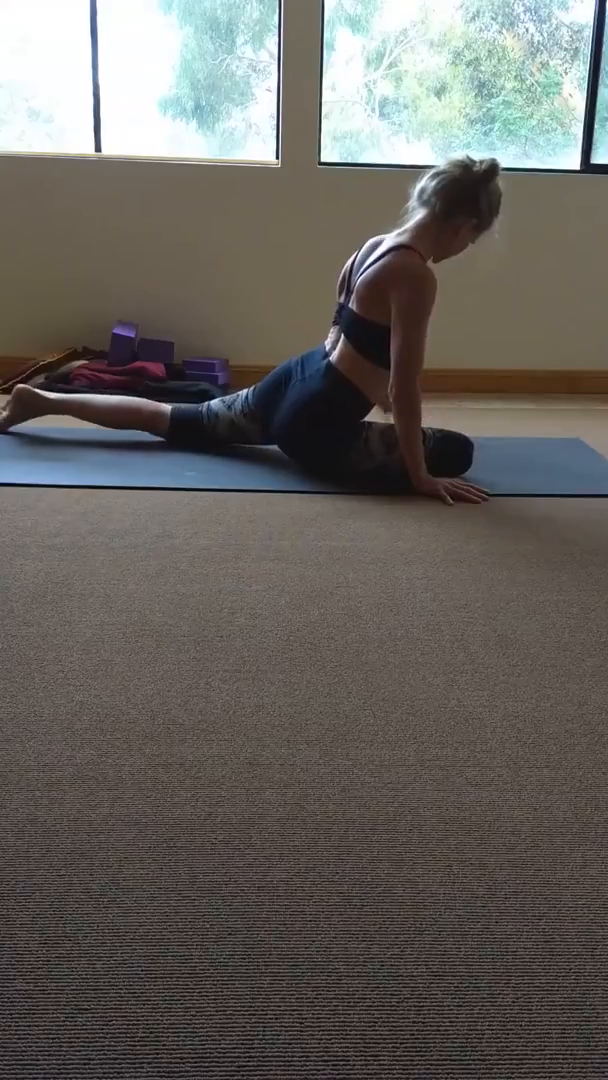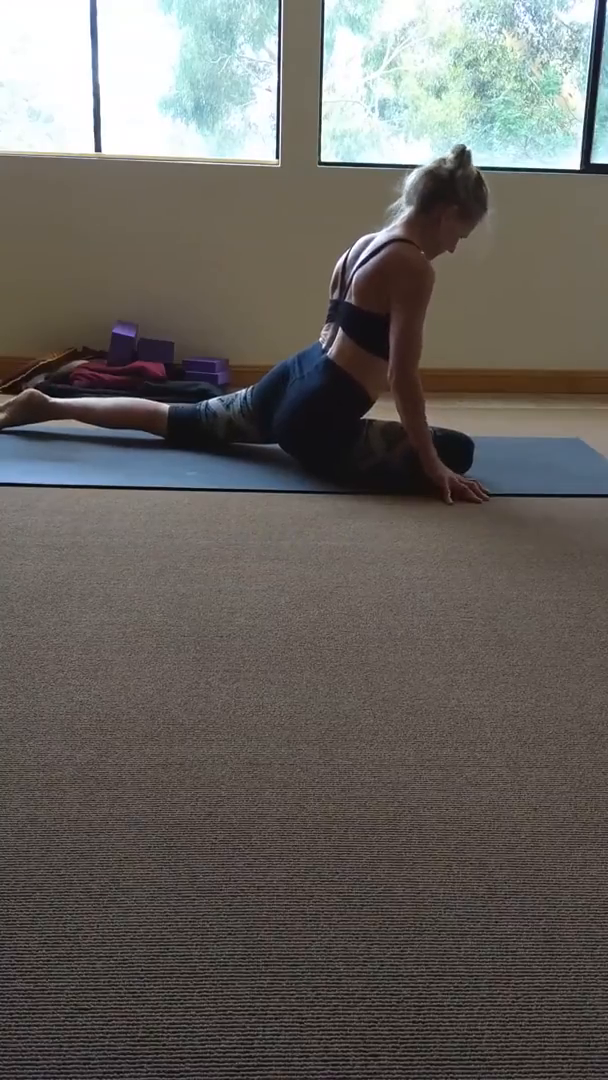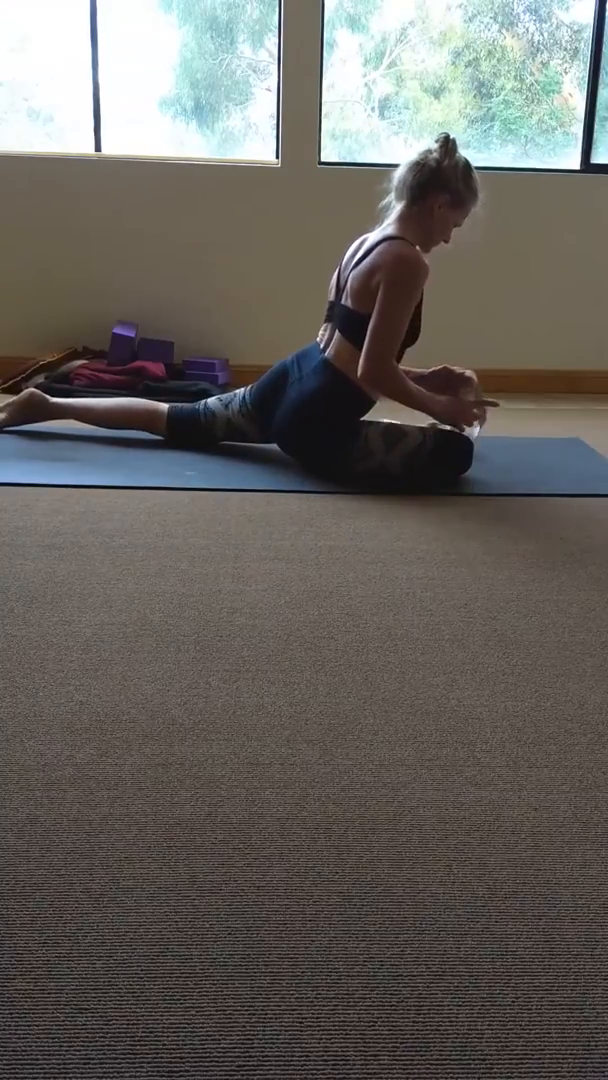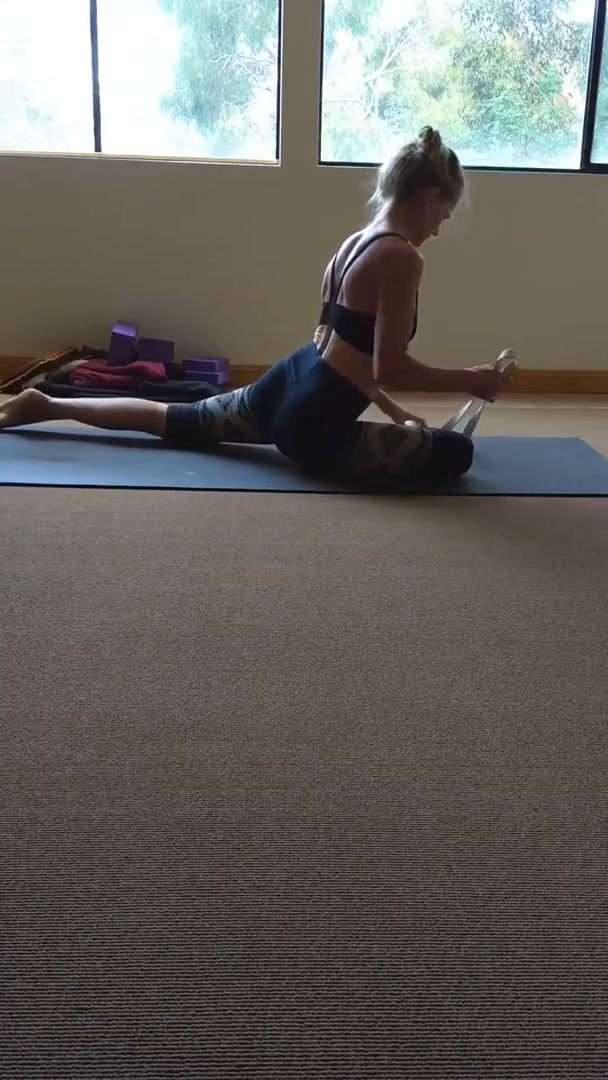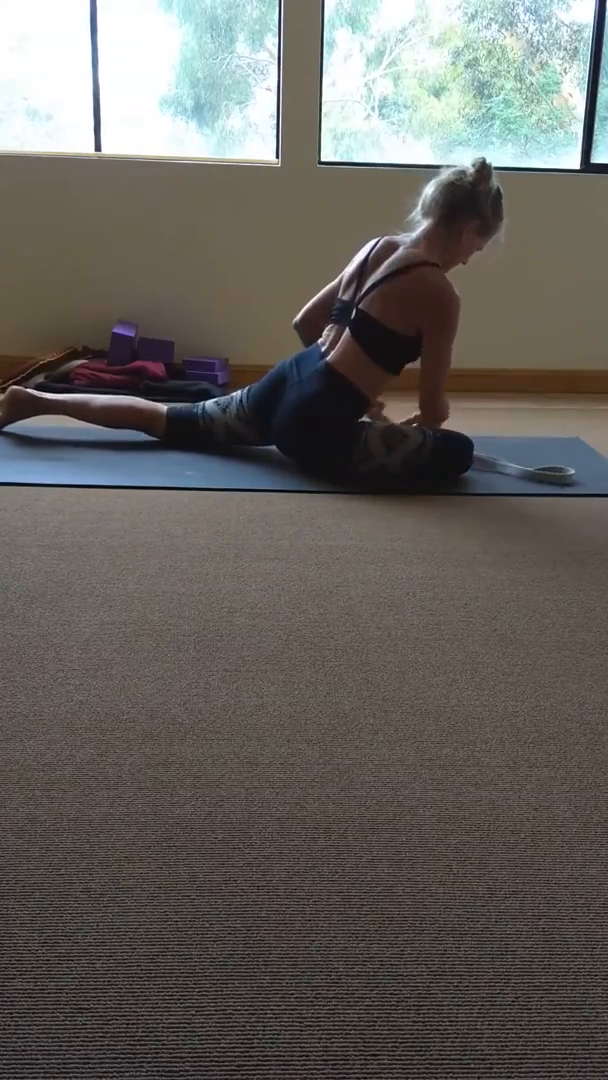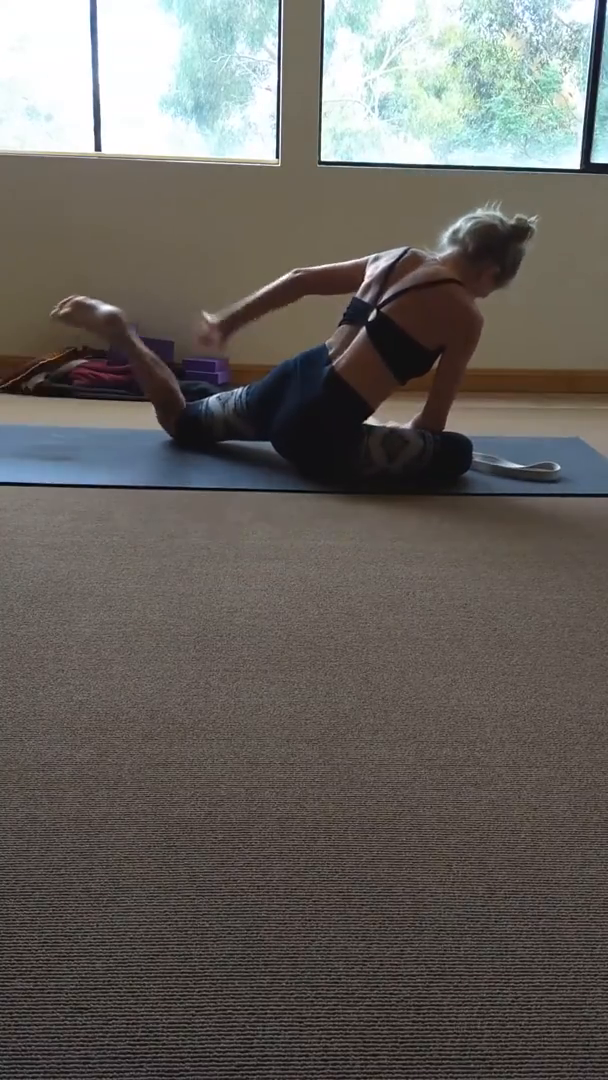
dt=0.7s
person 1, frame 1
left shoulder: (375, 245)
right shoulder: (415, 276)
right elbow: (404, 384)
left wrist: (381, 396)
right wrist: (419, 476)
left hip: (293, 382)
right hip: (317, 426)
left knee: (174, 420)
left ankle: (45, 399)
person 1, frame 2
left shoulder: (365, 245)
right shoulder: (413, 267)
right elbow: (402, 375)
right wrist: (431, 465)
left hip: (292, 380)
right hip: (318, 424)
left knee: (178, 422)
left ankle: (47, 404)
person 1, frame 3
left shoulder: (364, 244)
right shoulder: (407, 263)
right elbow: (375, 372)
left wrist: (425, 379)
right wrist: (442, 408)
left hip: (290, 382)
right hip: (317, 422)
left knee: (177, 419)
left ankle: (48, 404)
person 1, frame 4
left shoulder: (354, 242)
right shoulder: (401, 259)
right elbow: (389, 367)
left wrist: (391, 410)
right wrist: (470, 380)
left hip: (286, 383)
right hip: (314, 425)
left knee: (172, 420)
left ankle: (47, 404)
person 1, frame 5
left shoulder: (376, 248)
right shoulder: (438, 293)
right elbow: (432, 413)
right wrist: (421, 418)
left hip: (284, 385)
right hip: (315, 428)
left knee: (164, 418)
person 1, frame 6
left shoulder: (394, 259)
right shoulder: (465, 317)
left elbow: (300, 279)
right elbow: (432, 423)
left wrist: (227, 320)
right wrist: (400, 435)
left hip: (289, 381)
right hip: (318, 432)
left knee: (183, 420)
left ankle: (115, 330)
